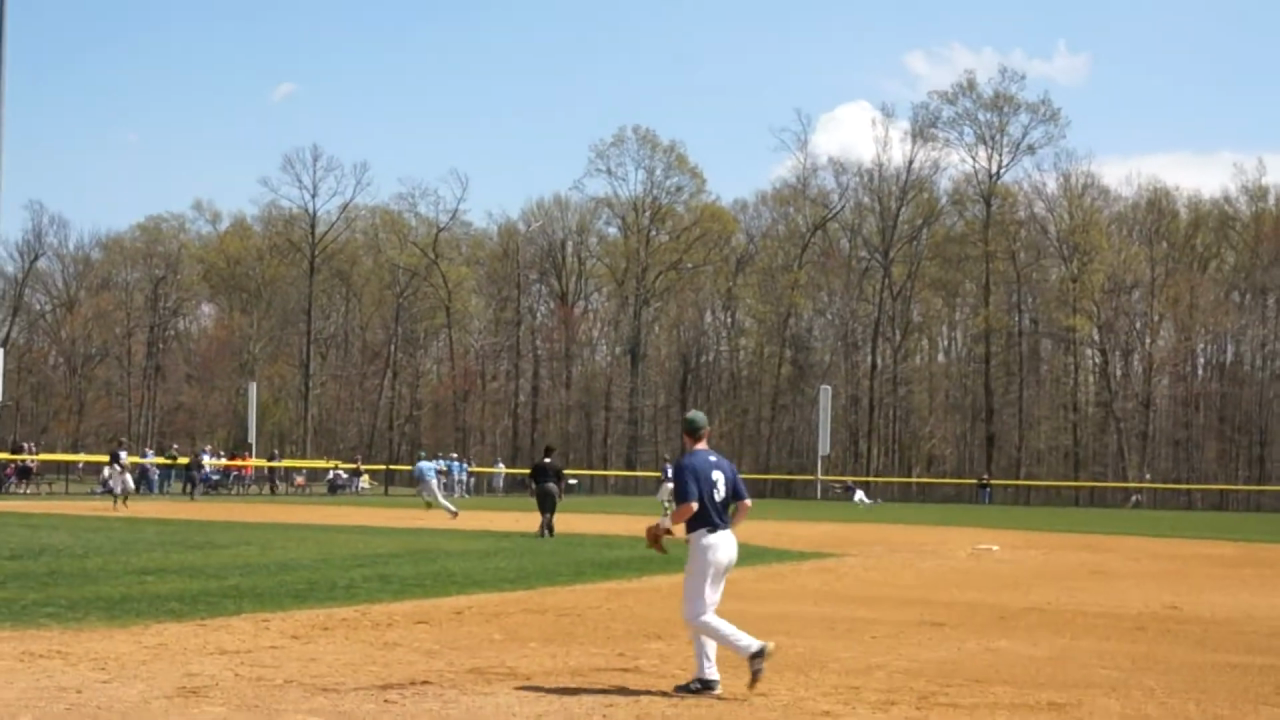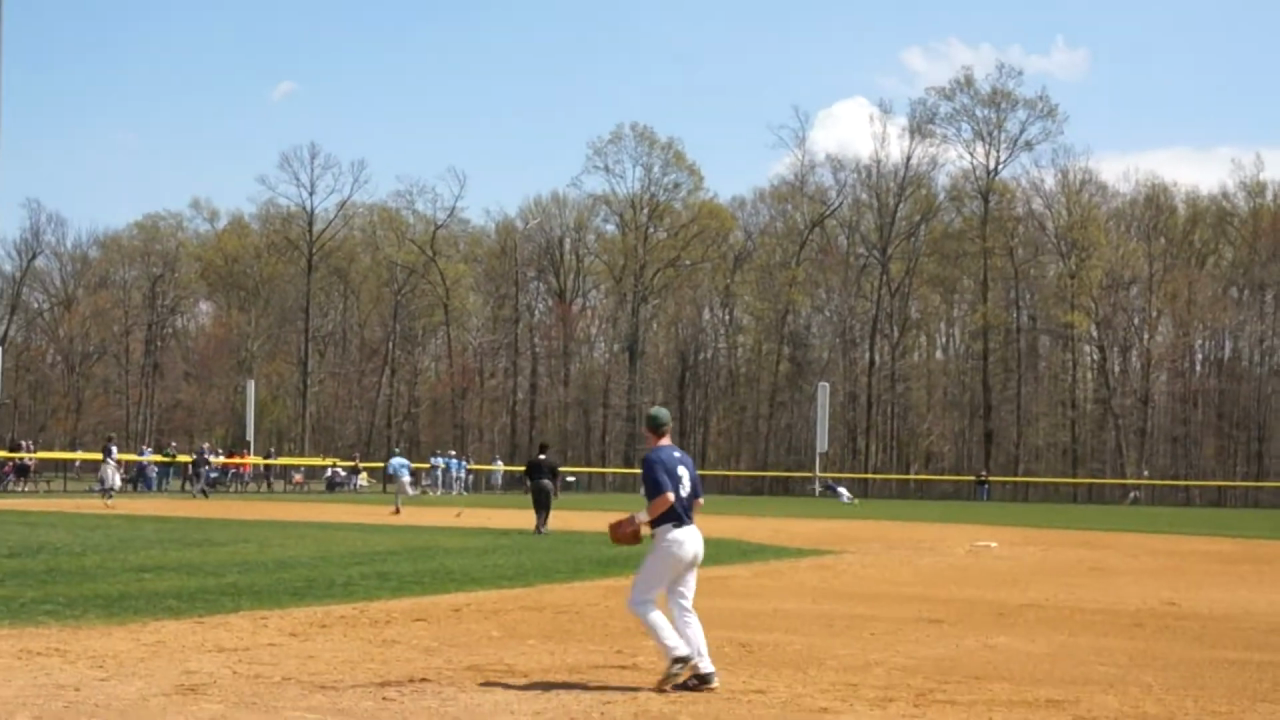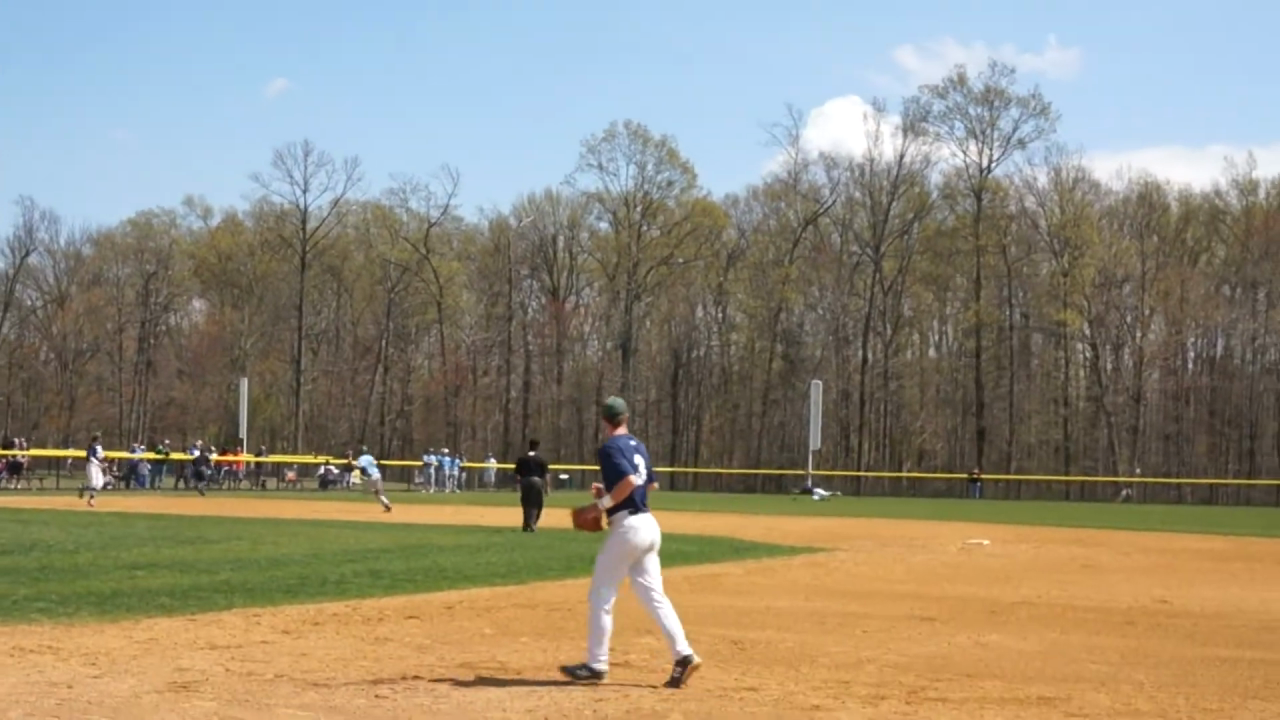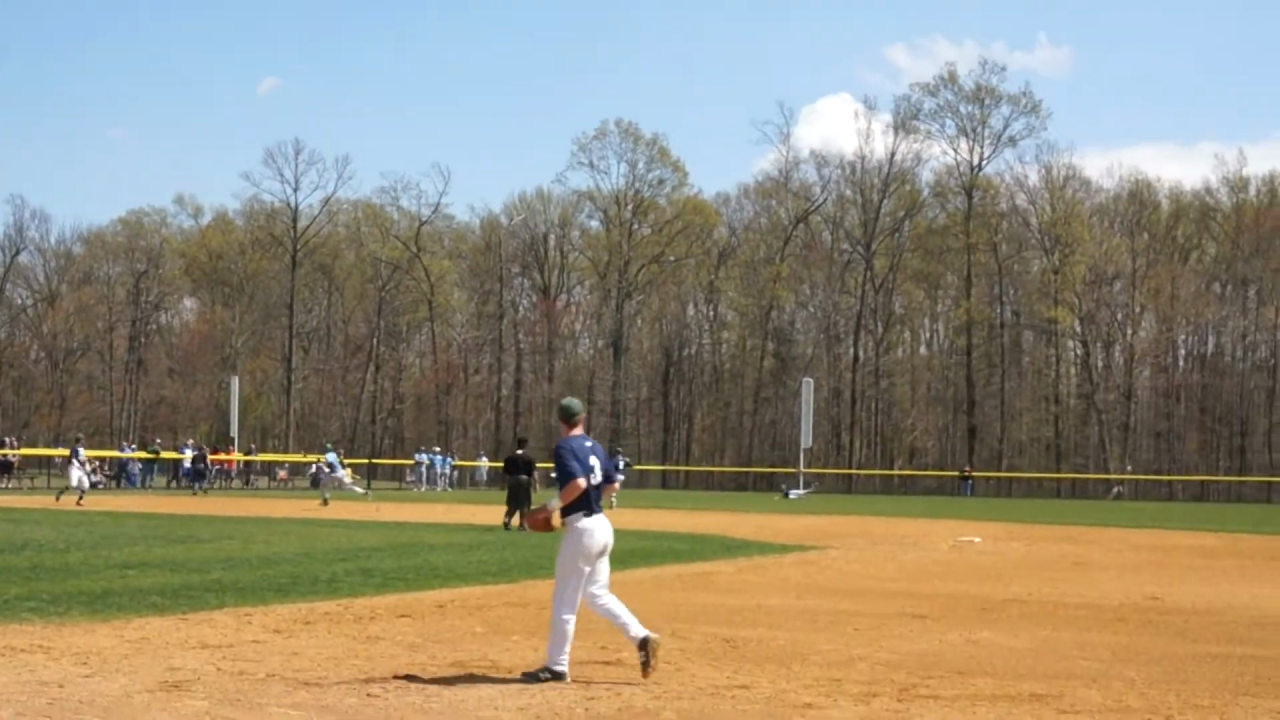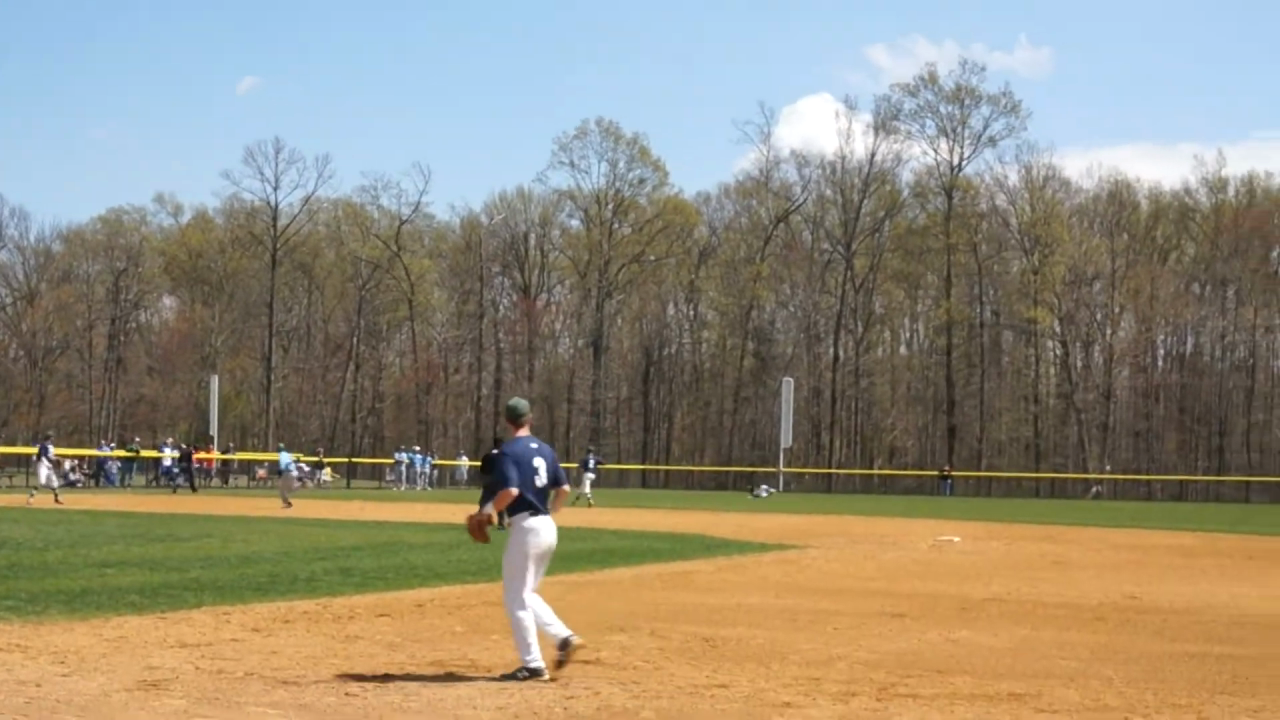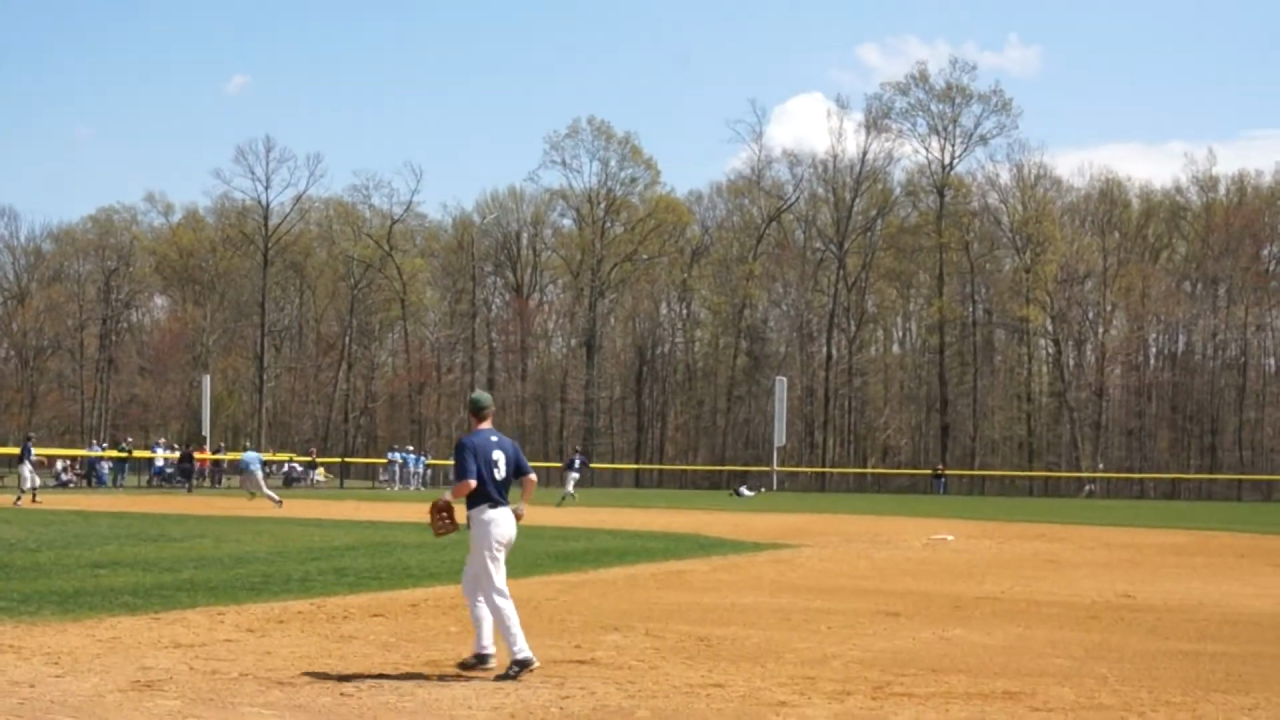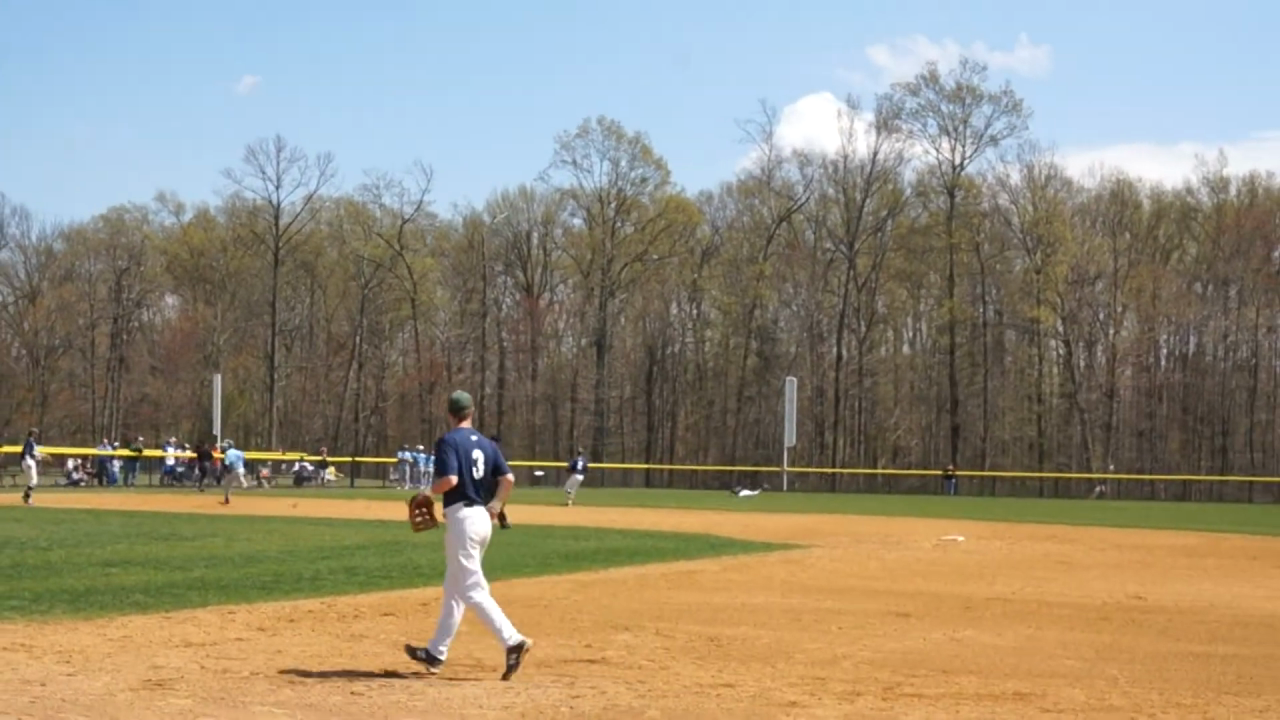
dt=0.1s
person 1, frame 1
left shoulder: (687, 463)
right shoulder: (724, 463)
left elbow: (689, 505)
right elbow: (745, 504)
left wrist: (666, 522)
left hip: (706, 545)
right hip: (727, 542)
left knee: (696, 615)
right knee: (701, 611)
left ankle: (753, 648)
right ankle: (706, 678)
person 1, frame 2
left shoulder: (653, 458)
right shoulder: (684, 458)
left elbow: (666, 497)
right elbow: (697, 501)
left wrist: (641, 517)
left hip: (671, 540)
right hip: (691, 537)
left knee: (639, 601)
right knee: (681, 608)
left ankle: (679, 653)
right ankle: (704, 672)
person 1, frame 3
left shoulder: (610, 446)
right shoulder: (638, 446)
left elbow: (630, 480)
left wrist: (604, 502)
left hip: (626, 527)
right hip: (647, 525)
left knee: (600, 596)
right knee: (653, 595)
left ankle: (595, 665)
right ankle: (683, 655)
person 1, frame 4
left shoulder: (564, 447)
right shoulder: (596, 447)
left elbow: (578, 483)
right elbow: (611, 485)
left wrist: (554, 504)
left hip: (581, 530)
right hip: (601, 527)
left knee: (565, 600)
right knee: (598, 595)
left ankle: (557, 666)
right ankle: (641, 638)
person 1, frame 5
left shoulder: (508, 450)
right shoulder: (545, 450)
left elbow: (509, 490)
right elbow: (563, 488)
left wrist: (488, 508)
left hip: (526, 529)
right hip: (546, 527)
left knee: (517, 600)
right knee: (521, 596)
left ankle: (532, 666)
right ankle: (564, 638)
person 1, frame 6
left shoulder: (468, 443)
right shoulder: (508, 443)
left elbow: (467, 483)
right elbow: (530, 478)
left wrist: (447, 496)
right wrist: (521, 507)
left hip: (485, 521)
right hip: (505, 519)
left knee: (494, 592)
right knee: (473, 586)
left ankle: (522, 656)
right ankle: (484, 651)
person 1, frame 7
left shoulder: (448, 440)
right shoulder: (487, 443)
left elbow: (450, 479)
right elbow: (507, 479)
left wrist: (427, 491)
right wrist: (495, 505)
left hip: (462, 520)
right hip: (482, 519)
left knee: (473, 590)
right knee: (455, 589)
left ankle: (513, 641)
right ankle: (436, 651)
